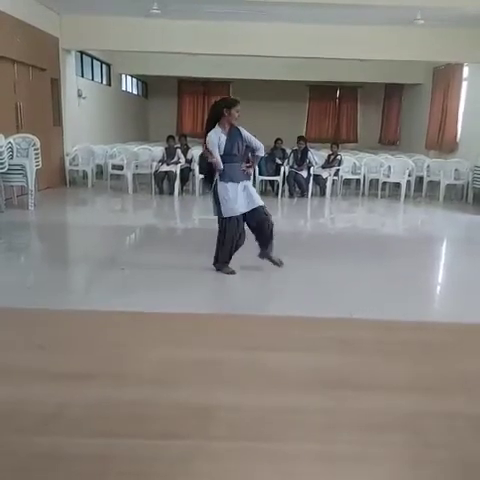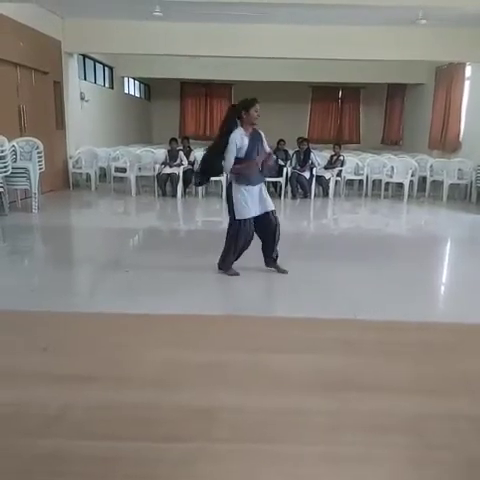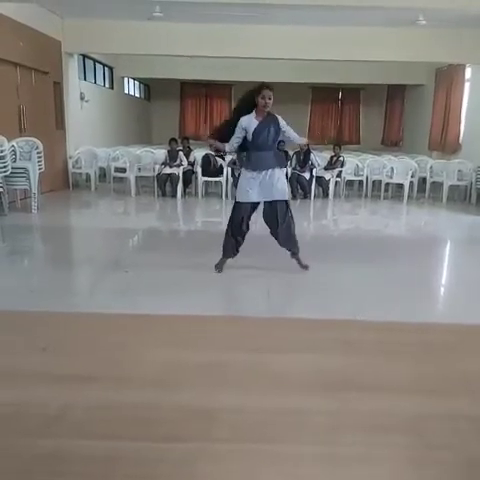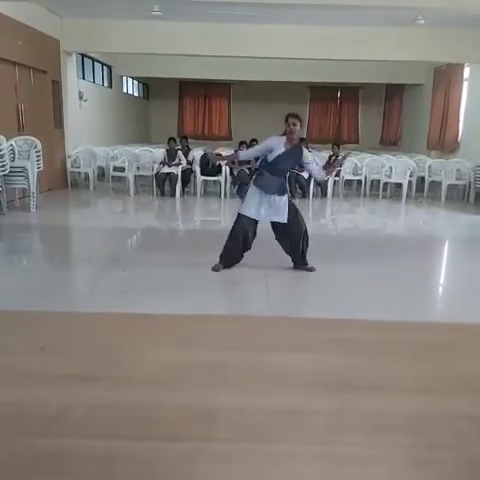
dt=0.4s
person 1, frame 1
left shoulder: (239, 131)
right shoulder: (213, 136)
left elbow: (259, 148)
right elbow: (219, 167)
left wrist: (251, 167)
right wrist: (214, 161)
left hip: (244, 182)
right hip: (226, 185)
left knee: (264, 220)
right knee: (232, 226)
left ankle: (266, 251)
right ankle: (221, 262)
person 1, frame 2
left shoulder: (258, 134)
right shoulder: (235, 136)
left elbow: (267, 153)
right elbow: (228, 167)
left wrist: (264, 160)
right wrist: (247, 166)
left hip: (258, 185)
right hip: (241, 187)
left knee: (271, 223)
right knee: (243, 229)
left ankle: (271, 261)
right ankle: (225, 264)
person 1, frame 3
left shoulder: (277, 121)
right shoulder: (245, 120)
left elbow: (295, 138)
right elbow: (230, 147)
left wrist: (309, 142)
right wrist: (212, 142)
left hip: (273, 171)
right hip: (252, 173)
left knee: (281, 214)
right knee: (240, 214)
left ankle: (294, 252)
right ankle: (227, 254)
person 1, frame 4
left shoulder: (301, 152)
right shoulder: (274, 141)
left elbow: (318, 173)
right elbow: (247, 154)
left hip: (279, 194)
right hip: (259, 190)
left knee: (297, 227)
right knee: (242, 227)
left ankle: (300, 262)
right ankle: (225, 261)
